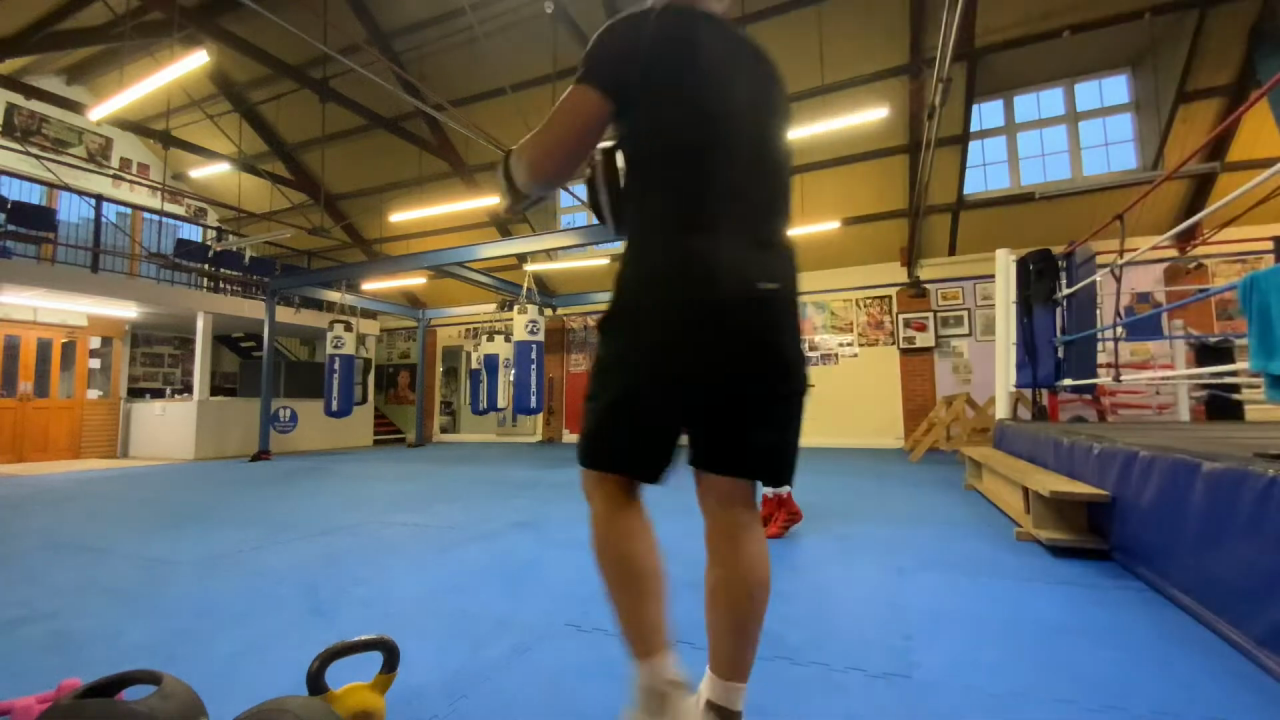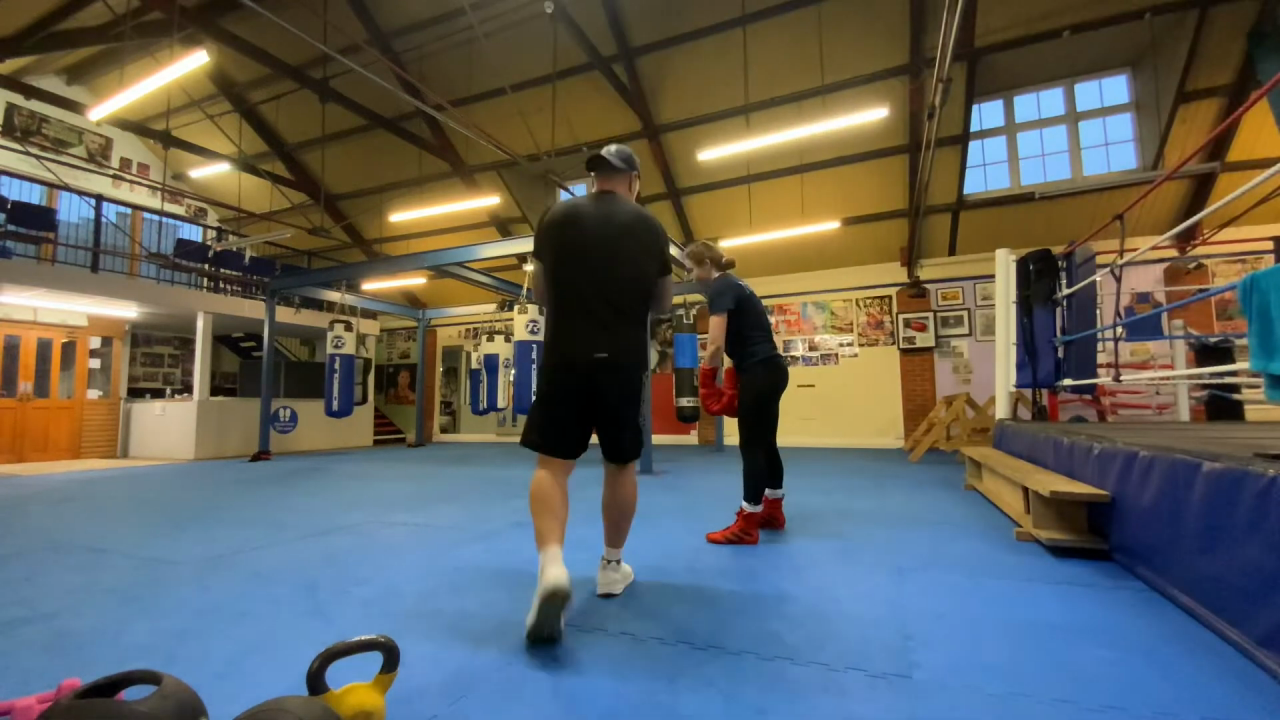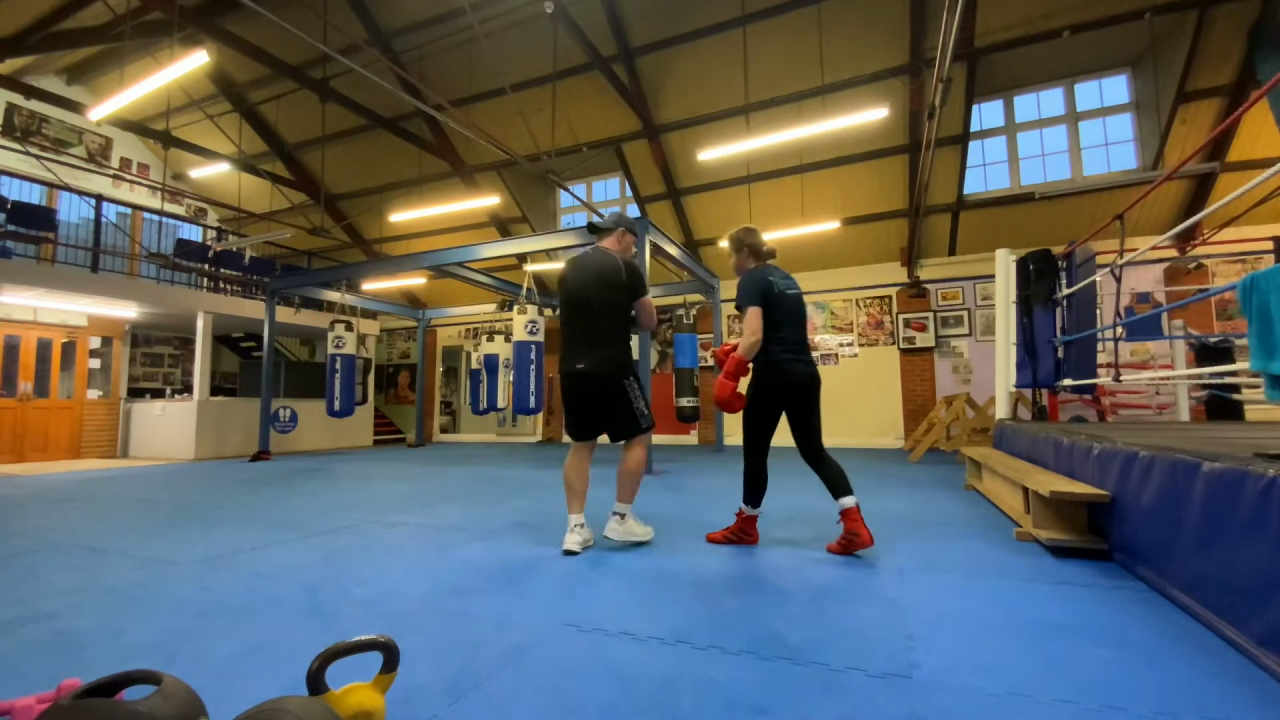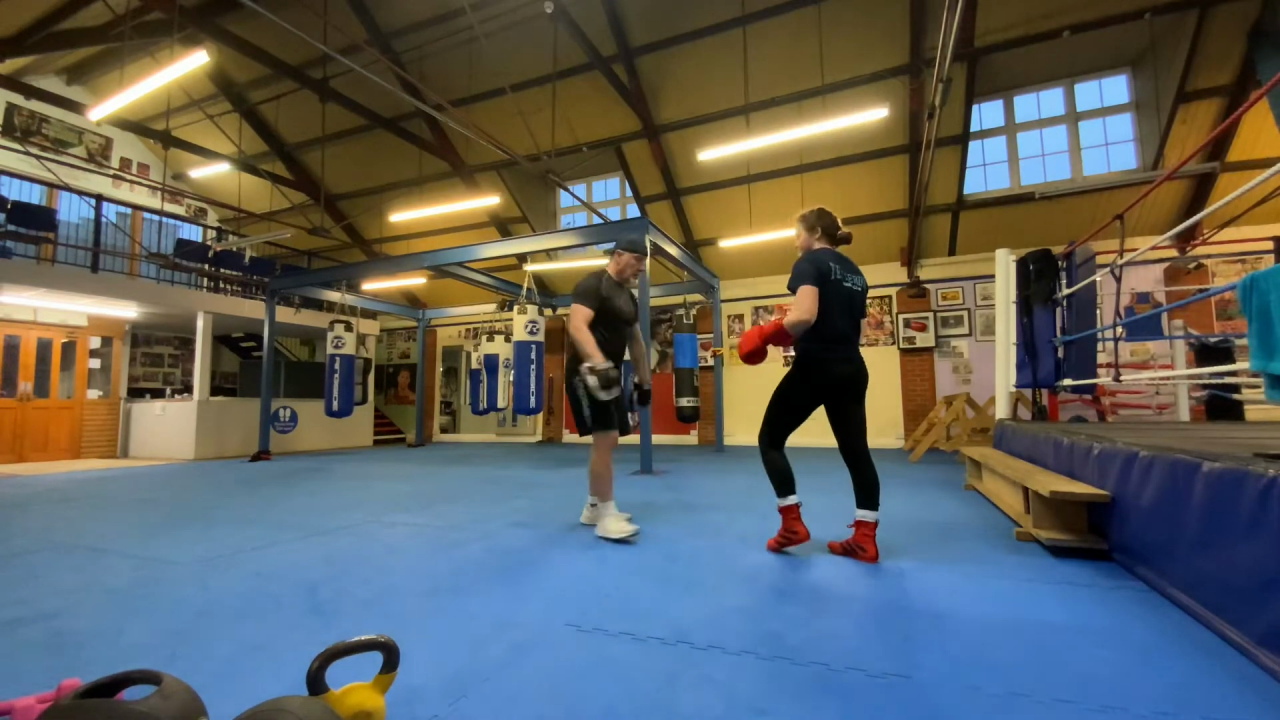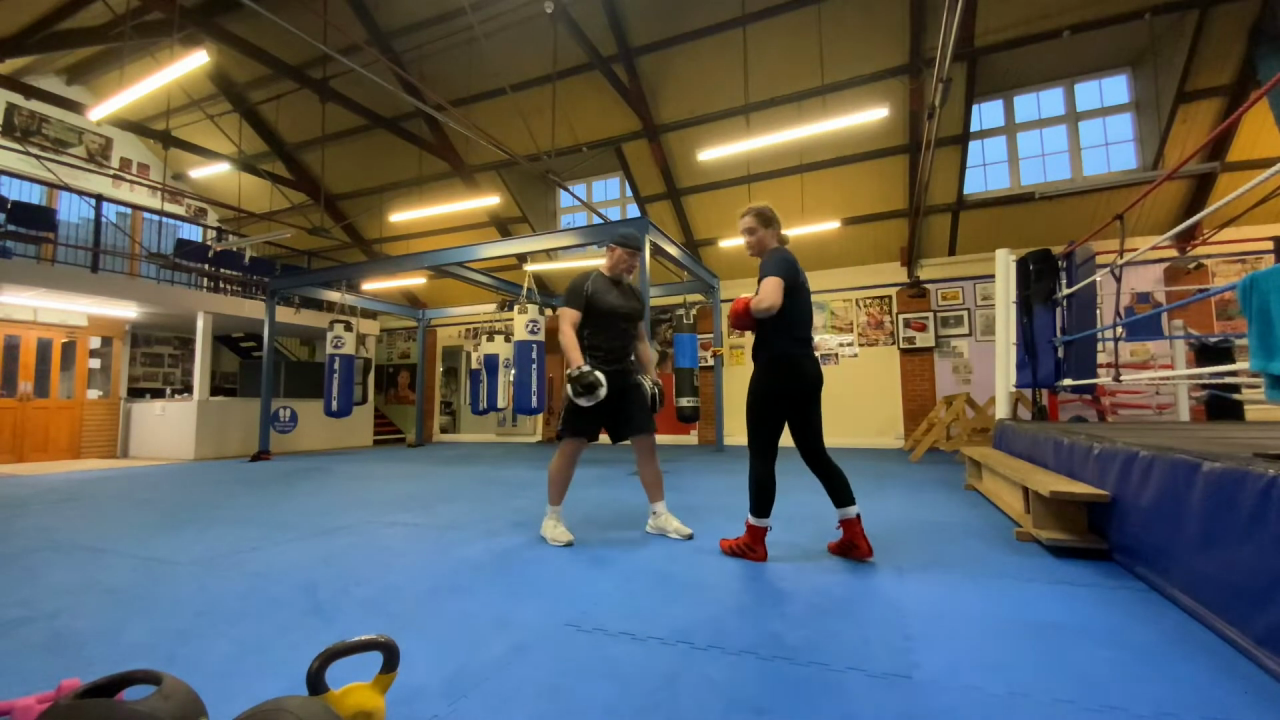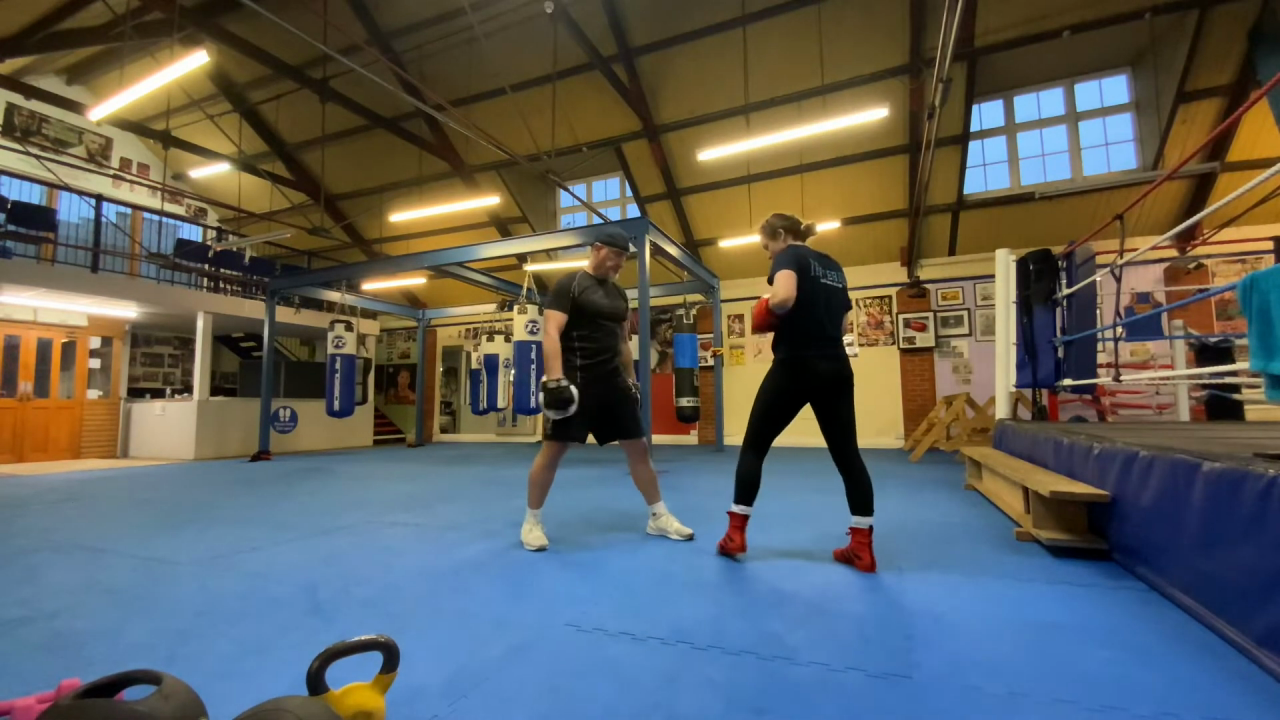
dt=0.7s
person 1, frame 1
right shoulder: (760, 67)
left elbow: (549, 161)
left wrist: (516, 174)
left hip: (673, 289)
right hip: (766, 295)
left knee: (611, 483)
right knee: (731, 504)
person 1, frame 2
left shoulder: (556, 218)
right shoulder: (650, 228)
left elbow: (541, 293)
right elbow: (663, 303)
left hip: (565, 358)
right hip: (625, 361)
left knee: (552, 465)
right knee: (621, 465)
left ankle: (552, 571)
right ankle: (613, 565)
person 1, frame 3
left shoulder: (569, 268)
right shoulder: (626, 268)
right elbow: (648, 323)
left hip: (573, 368)
right hip: (612, 367)
left knee: (581, 446)
right knee: (637, 438)
left ankle: (576, 528)
right ankle: (621, 518)
person 1, frame 4
left shoulder: (628, 295)
right shoulder: (593, 284)
left elbow: (635, 339)
right elbow: (577, 325)
left wrist: (644, 377)
right wrist: (598, 363)
left hip: (610, 376)
right hip: (591, 375)
left knee: (608, 440)
right knee: (606, 437)
left ankle: (595, 507)
right ankle: (607, 514)
person 1, frame 5
left shoulder: (634, 294)
right shoulder: (583, 285)
left elbow: (641, 340)
right elbow: (566, 329)
left wrist: (652, 378)
right wrist: (578, 368)
left hip: (625, 379)
right hip: (590, 379)
left knee: (646, 443)
right knee: (571, 446)
left ankle: (659, 516)
right ankle: (552, 518)
person 1, frame 6
left shoulder: (618, 293)
right shoulder: (569, 285)
right elbow: (552, 333)
left wrist: (631, 380)
right wrist: (555, 378)
left hip: (612, 380)
right hip: (576, 380)
left knee: (637, 446)
right knee: (553, 449)
left ankle: (658, 517)
right ankle: (532, 521)
person 2, frame 1
left shoulder: (762, 288)
right shoulder: (756, 291)
left elbow: (762, 336)
left wrist: (744, 375)
right wrist: (745, 377)
left hip: (770, 374)
right hip: (768, 374)
left knee: (755, 438)
right knee: (760, 440)
left ankle: (787, 505)
right ankle: (771, 507)
person 2, frame 2
left shoulder: (720, 288)
right shoulder: (733, 286)
left elbow: (716, 344)
left wrist: (707, 385)
right wrist: (732, 385)
left hip: (759, 373)
right hip: (771, 370)
left knee: (751, 446)
right knee: (766, 443)
left ankle: (747, 525)
right ankle: (773, 512)
person 2, frame 3
left shoulder: (751, 281)
right shoulder: (786, 280)
left elbow: (753, 336)
left wrist: (728, 375)
right wrist: (737, 349)
left hip: (774, 374)
right hip: (805, 372)
left knee: (755, 451)
right knee: (813, 450)
left ankle: (745, 527)
right ankle: (856, 528)
person 2, frame 4
left shoulder: (810, 262)
right shoulder: (855, 272)
left elbow: (804, 316)
right elbow: (856, 328)
left wrist: (764, 334)
left hip: (814, 368)
right hip: (852, 370)
left knee: (770, 439)
right knee: (856, 450)
left ankle: (792, 523)
right ankle: (865, 539)
person 2, frame 5
left shoulder: (776, 260)
right shoulder: (787, 263)
left elbow: (768, 304)
left wrist: (744, 309)
right wrist: (753, 317)
left hip: (778, 369)
right hip: (805, 369)
left knee: (761, 454)
right knee: (814, 452)
left ankle: (754, 541)
right ankle: (855, 536)
person 2, frame 6
left shoulder: (790, 257)
right shoulder: (833, 266)
left elbow: (784, 298)
left wrist: (768, 311)
right wrist: (813, 323)
left hip: (796, 367)
right hip: (836, 369)
left knee: (754, 446)
right knee: (847, 454)
left ankle: (736, 533)
right ankle: (862, 547)
